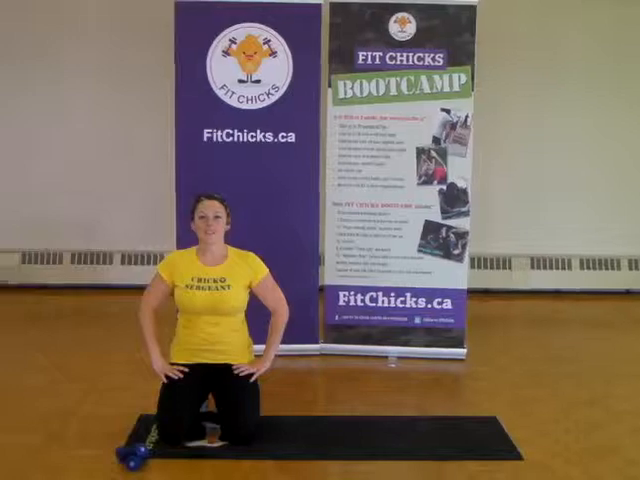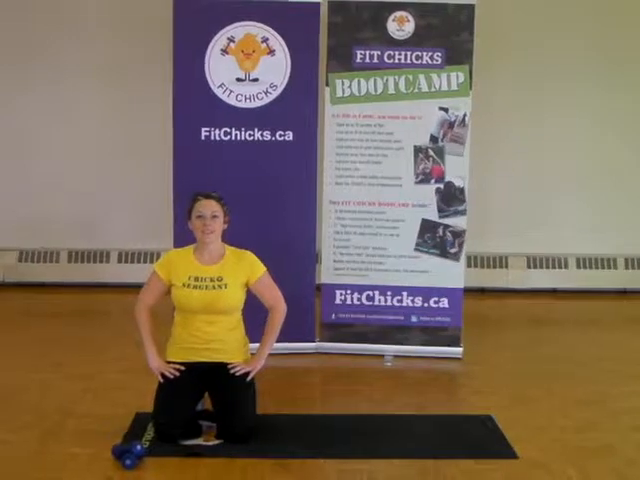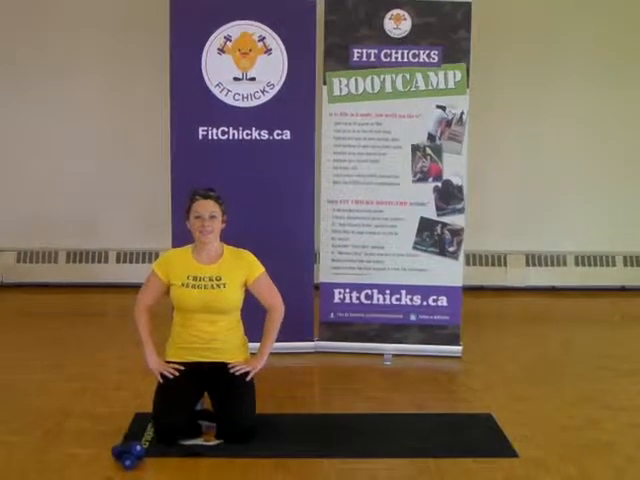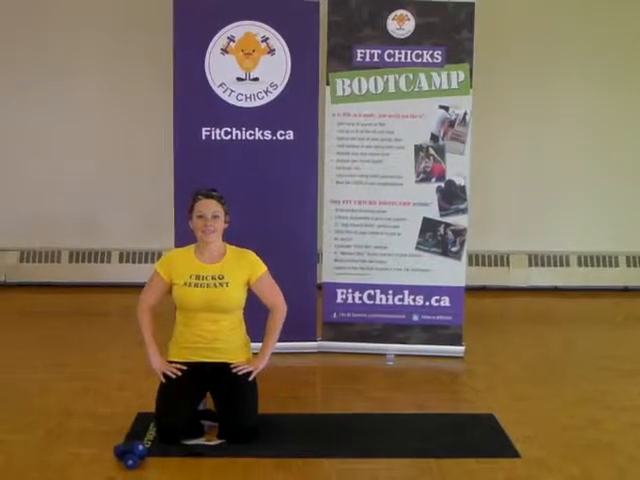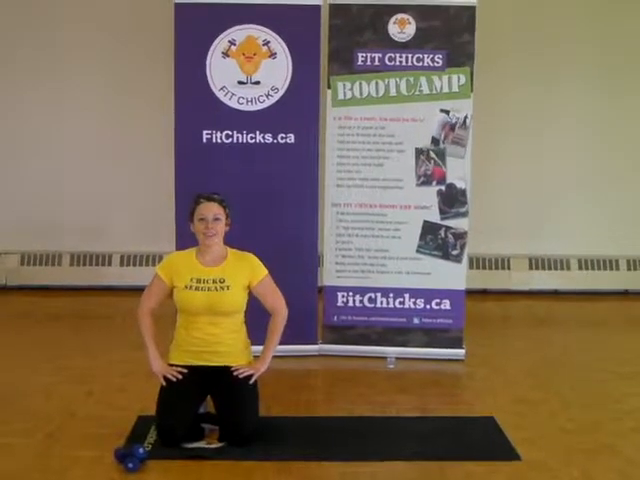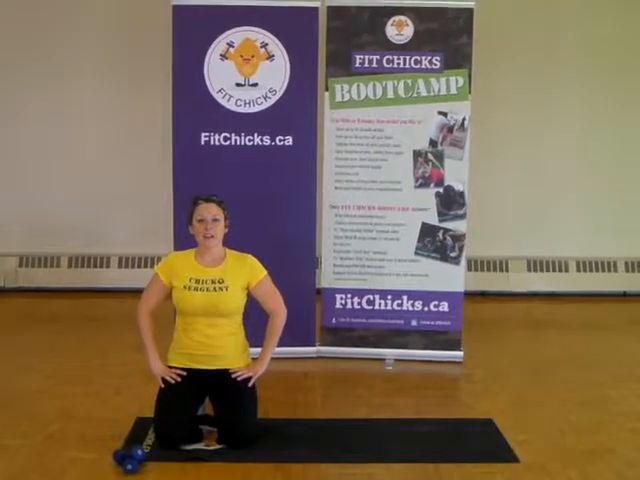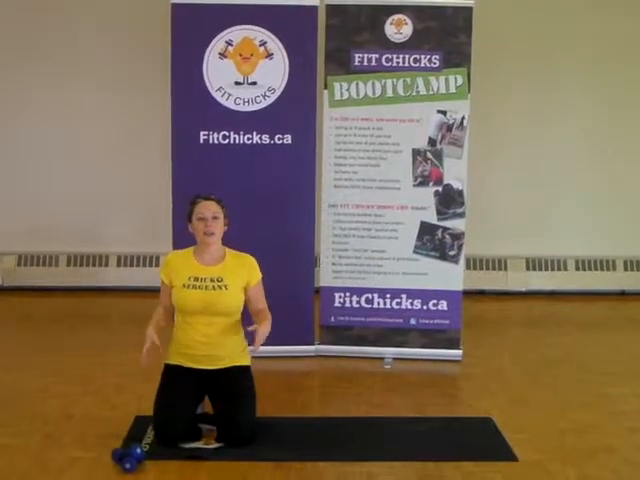
dt=0.5s
person 1, frame 1
left shoulder: (248, 262)
right shoulder: (175, 262)
left elbow: (280, 309)
right elbow: (147, 307)
left wrist: (267, 358)
right wrist: (156, 357)
left hip: (235, 360)
right hip: (187, 359)
left knee: (242, 434)
right knee: (171, 433)
left ankle: (223, 402)
right ankle: (196, 402)
person 1, frame 2
left shoulder: (245, 261)
right shoulder: (172, 260)
left elbow: (278, 306)
right elbow: (142, 305)
left wrist: (261, 356)
right wrist: (152, 355)
left hip: (231, 359)
right hip: (183, 358)
left knee: (239, 432)
right knee: (167, 431)
left ankle: (220, 402)
right ankle: (192, 406)
person 1, frame 3
left shoulder: (243, 260)
right shoulder: (171, 260)
left elbow: (276, 307)
right elbow: (142, 306)
left wrist: (261, 356)
right wrist: (151, 356)
left hip: (230, 359)
right hip: (182, 359)
left knee: (239, 432)
right knee: (166, 431)
left ankle: (217, 402)
right ankle: (193, 408)
person 1, frame 4
left shoulder: (246, 260)
right shoulder: (173, 260)
left elbow: (278, 306)
right elbow: (144, 306)
left wrist: (263, 356)
right wrist: (154, 356)
left hip: (232, 359)
right hip: (185, 358)
left knee: (242, 432)
right knee: (169, 431)
left ankle: (221, 406)
right ankle: (194, 407)
person 1, frame 5
left shoulder: (247, 263)
right shoulder: (175, 263)
left elbow: (279, 310)
right elbow: (145, 309)
left wrist: (264, 359)
right wrist: (154, 358)
left hip: (234, 363)
right hip: (185, 362)
left knee: (242, 434)
right knee: (170, 434)
left ankle: (220, 411)
right ankle: (196, 406)
person 1, frame 6
left shoulder: (246, 264)
right shoulder: (173, 263)
left elbow: (278, 311)
right elbow: (144, 309)
left wrist: (263, 361)
right wrist: (154, 359)
left hip: (232, 365)
right hip: (183, 364)
left knee: (241, 437)
right knee: (168, 436)
left ankle: (220, 410)
right ankle: (193, 412)
person 1, frame 7
left shoulder: (245, 263)
right shoulder: (174, 262)
left elbow: (260, 310)
right elbow: (165, 309)
left wrist: (264, 325)
right wrist: (152, 328)
left hip: (231, 363)
right hip: (182, 362)
left knee: (240, 435)
right knee: (167, 434)
left ankle: (220, 408)
right ankle: (194, 407)
